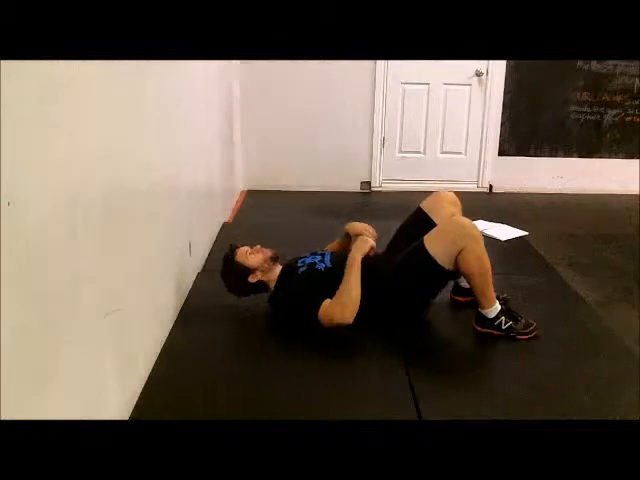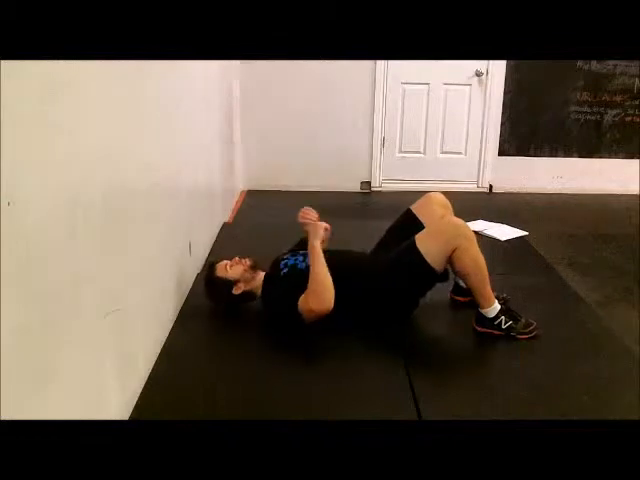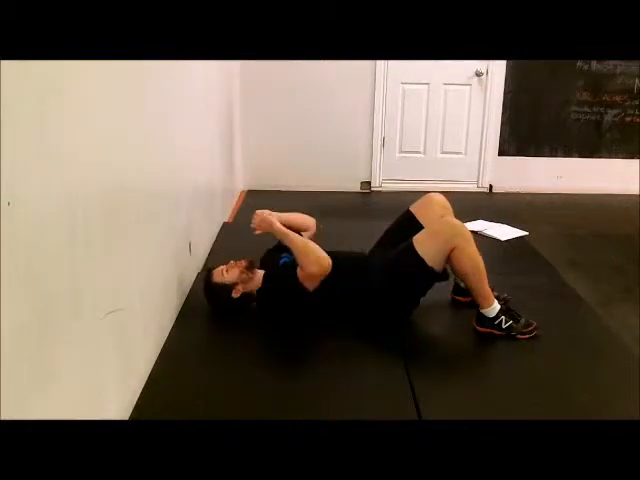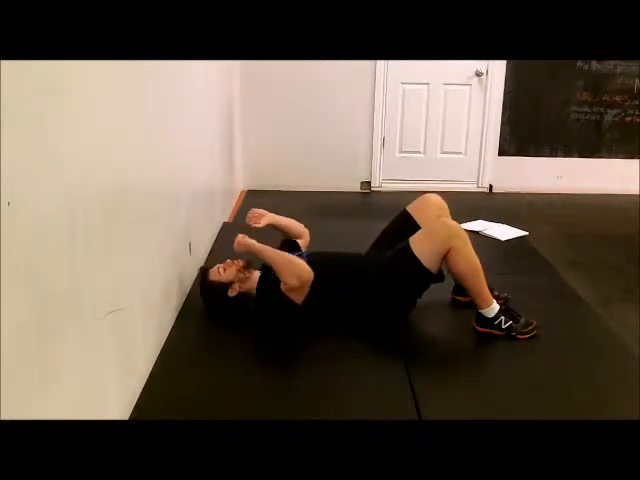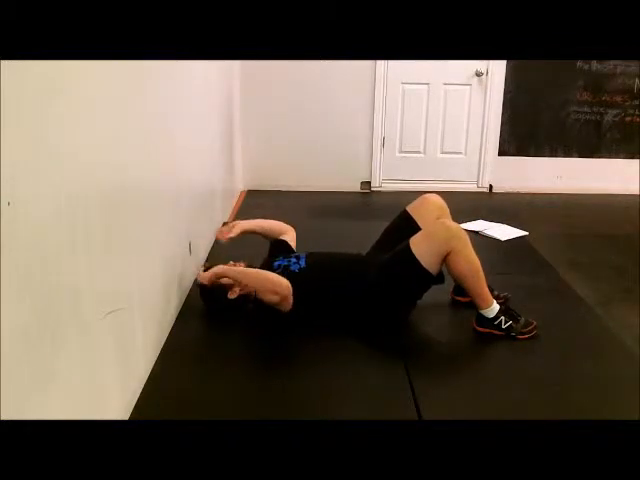
dt=0.3s
person 1, frame 1
left shoulder: (290, 270)
right shoulder: (289, 298)
right elbow: (342, 316)
left wrist: (348, 233)
right wrist: (356, 255)
left hip: (390, 263)
right hip: (397, 294)
left knee: (445, 201)
right knee: (463, 230)
left ankle: (465, 288)
right ankle: (491, 315)
person 1, frame 2
left shoulder: (279, 267)
right shoulder: (277, 299)
left elbow: (318, 235)
right elbow: (323, 304)
left wrist: (312, 225)
right wrist: (315, 241)
left hip: (378, 263)
right hip: (388, 292)
left knee: (435, 201)
right knee: (455, 230)
left ankle: (465, 288)
right ankle: (491, 315)
person 1, frame 3
left shoulder: (271, 263)
right shoulder: (276, 295)
left elbow: (310, 225)
right elbow: (320, 266)
left wrist: (277, 221)
right wrist: (277, 228)
left hip: (376, 263)
right hip: (386, 292)
left knee: (435, 203)
right knee: (453, 230)
left ankle: (466, 287)
right ankle: (492, 314)
person 1, frame 4
left shoulder: (268, 269)
right shoulder: (270, 296)
left elbow: (302, 234)
right elbow: (303, 275)
left wrist: (270, 219)
right wrist: (251, 245)
left hip: (373, 264)
right hip: (382, 292)
left knee: (431, 203)
right knee: (449, 231)
left ankle: (468, 288)
right ankle: (491, 315)
person 1, frame 5
left shoulder: (270, 266)
right shoulder: (268, 296)
left elbow: (287, 230)
right elbow: (282, 288)
left wrist: (245, 226)
right wrist: (220, 269)
left hip: (373, 264)
right hip: (382, 293)
left knee: (431, 203)
right knee: (449, 232)
left ankle: (468, 287)
right ankle: (491, 315)
